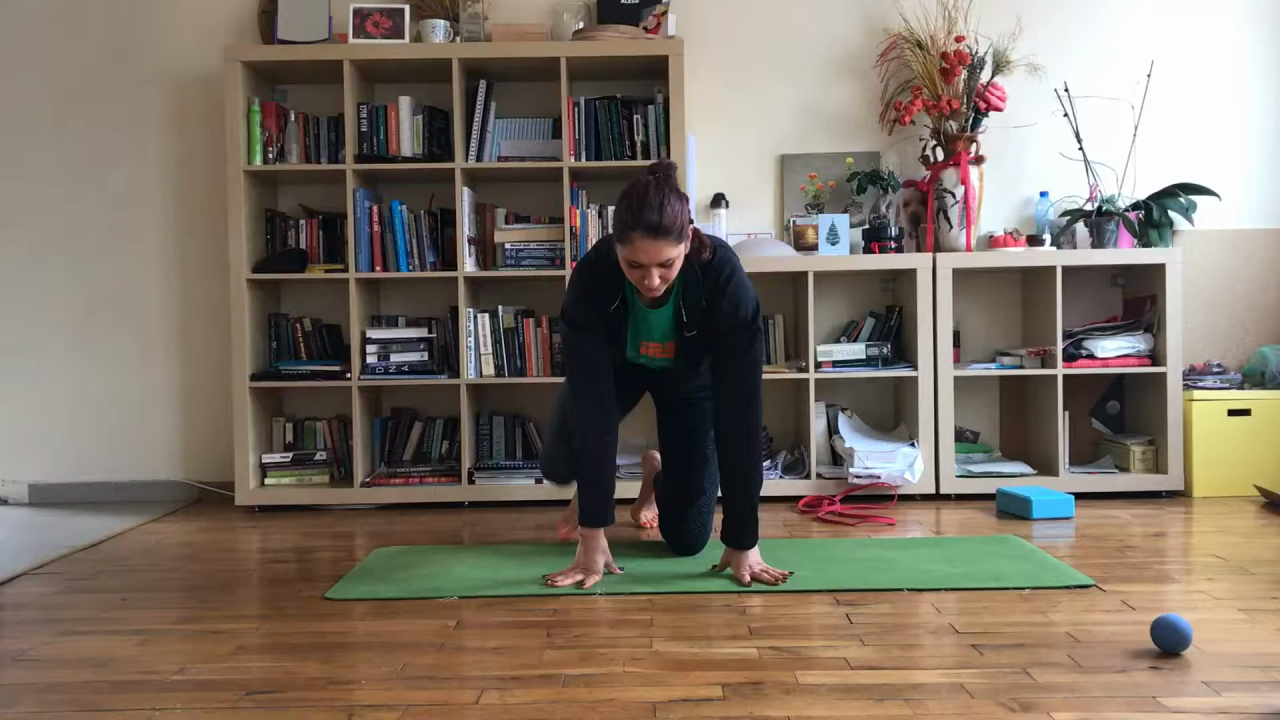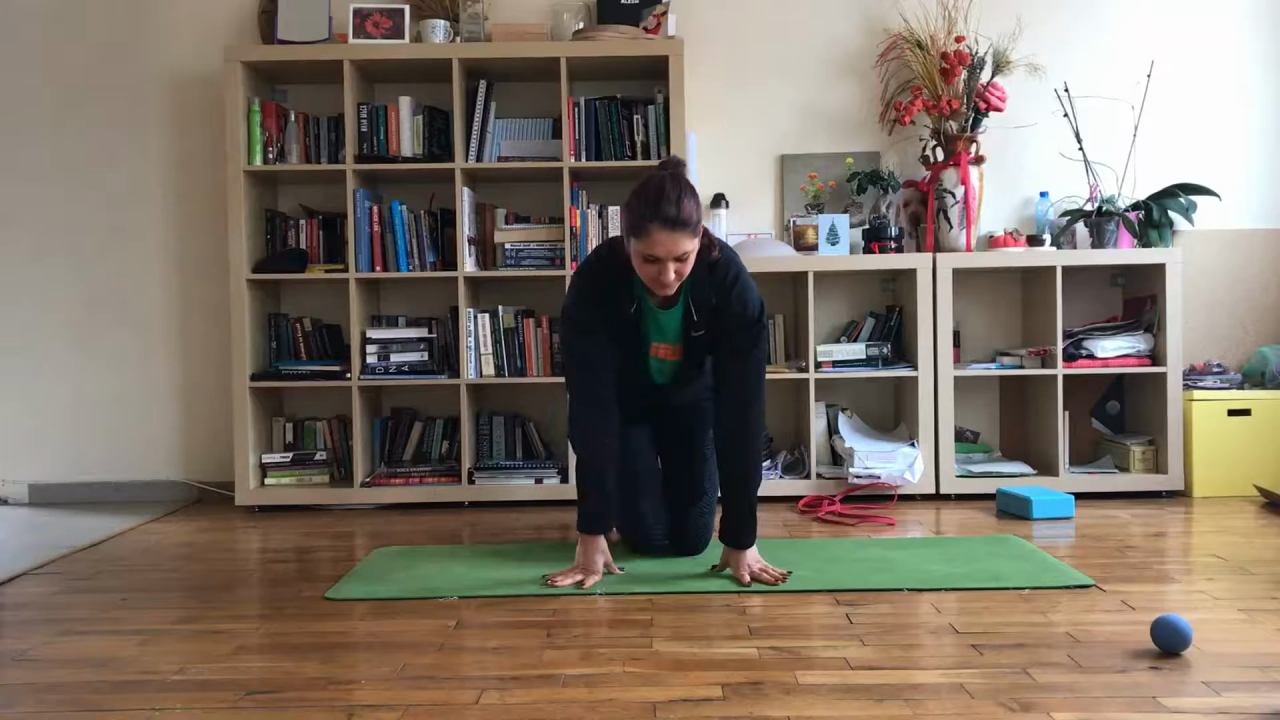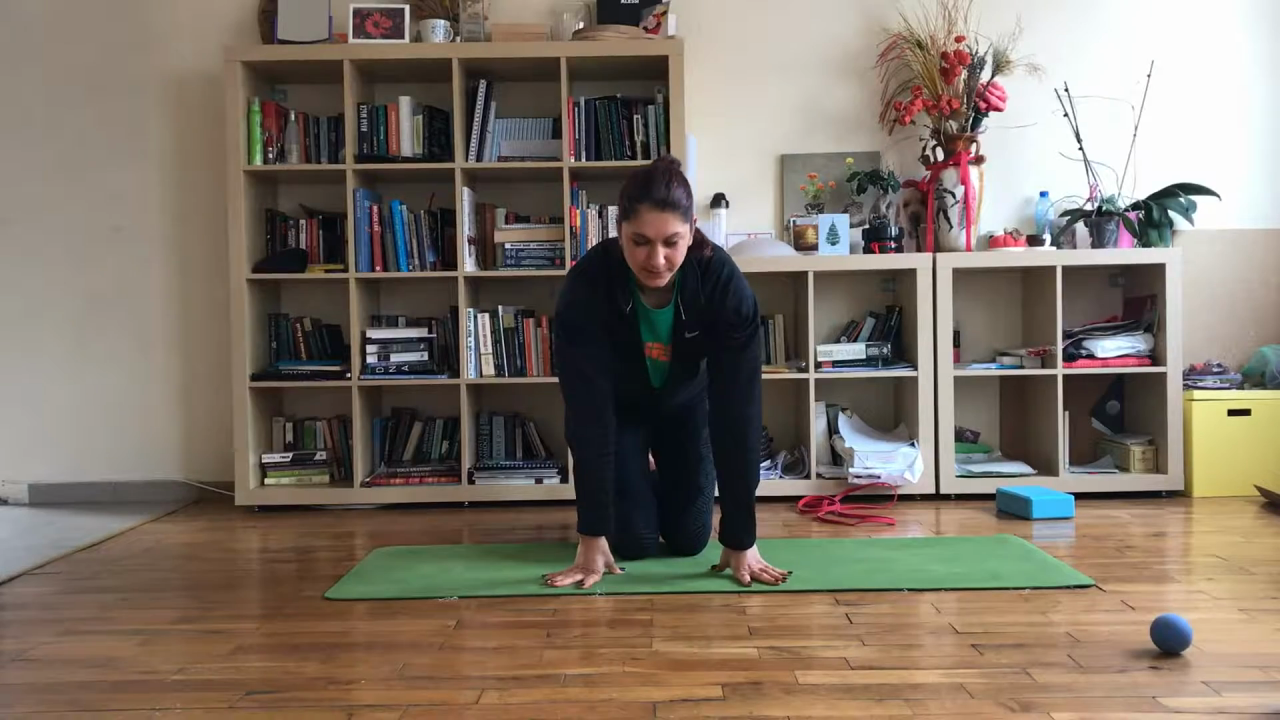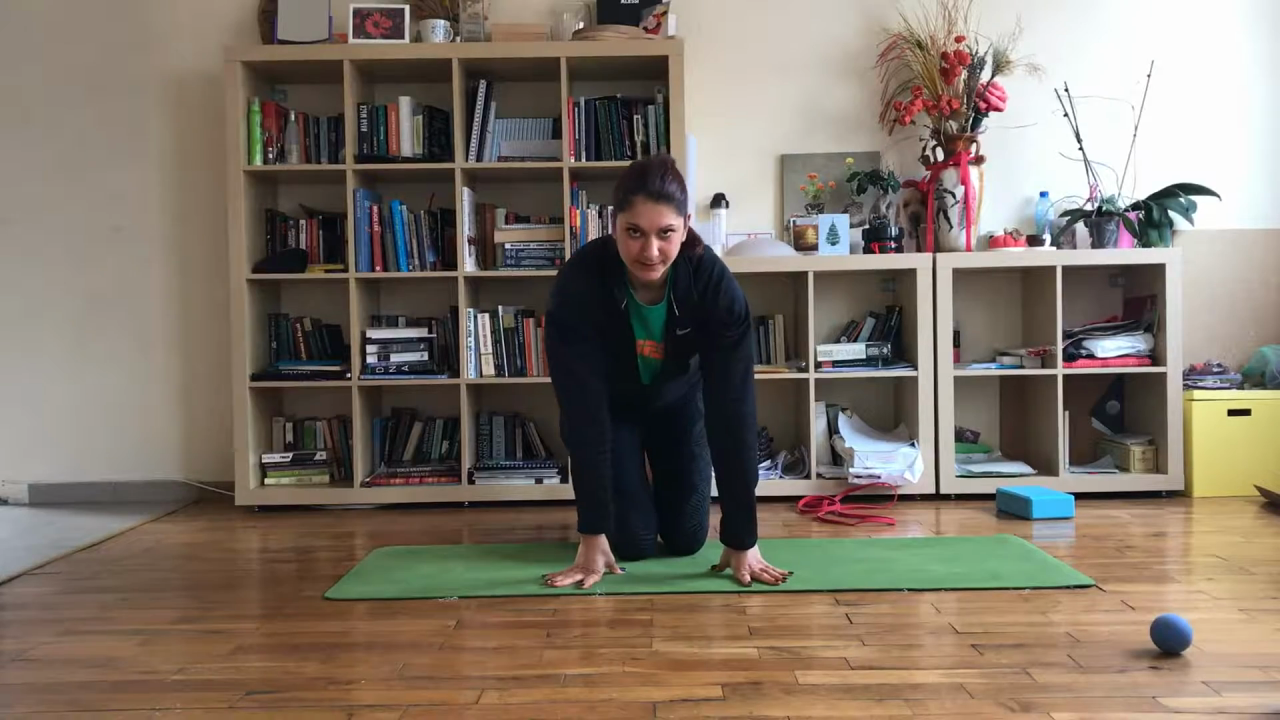
dt=0.3s
person 1, frame 1
left shoulder: (723, 277)
right shoulder: (593, 276)
left elbow: (739, 406)
right elbow: (591, 397)
left wrist: (742, 542)
right wrist: (592, 538)
left hip: (693, 377)
right hip: (619, 366)
left knee: (687, 537)
right knee: (560, 464)
left ankle: (660, 476)
person 1, frame 2
left shoulder: (729, 279)
right shoulder: (595, 279)
left elbow: (741, 407)
right elbow: (592, 406)
left wrist: (741, 541)
right wrist: (591, 539)
left hip: (691, 390)
right hip: (624, 389)
left knee: (691, 539)
right knee: (646, 534)
left ankle: (664, 473)
right ankle: (649, 474)
person 1, frame 3
left shoulder: (722, 282)
right shoulder: (587, 284)
left elbow: (737, 408)
right elbow: (588, 411)
left wrist: (740, 540)
right wrist: (592, 538)
left hip: (685, 398)
right hip: (618, 402)
left knee: (689, 539)
right knee: (634, 540)
left ankle: (659, 480)
right ankle: (639, 480)
person 1, frame 4
left shoulder: (713, 282)
right shoulder: (579, 281)
left elbow: (732, 405)
right elbow: (582, 410)
left wrist: (742, 540)
right wrist: (592, 536)
left hip: (677, 396)
right hip: (610, 401)
left knee: (686, 538)
right knee: (633, 541)
left ankle: (659, 483)
right ankle: (632, 484)
